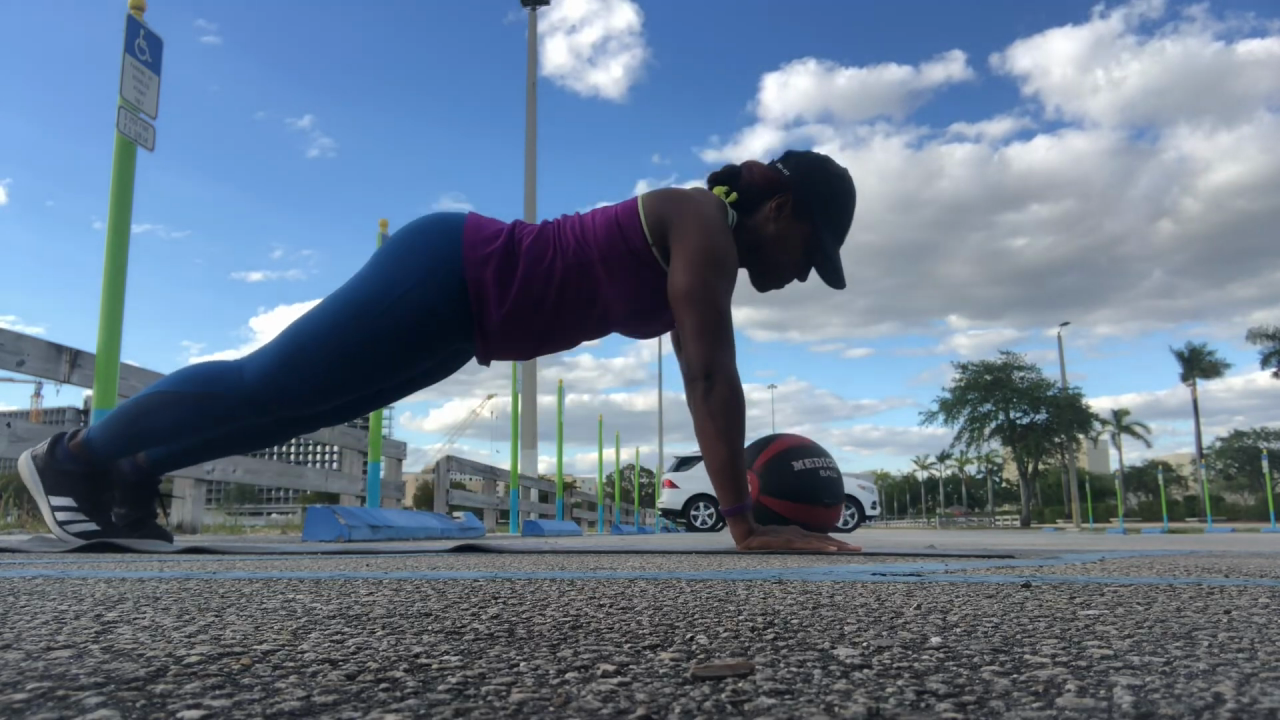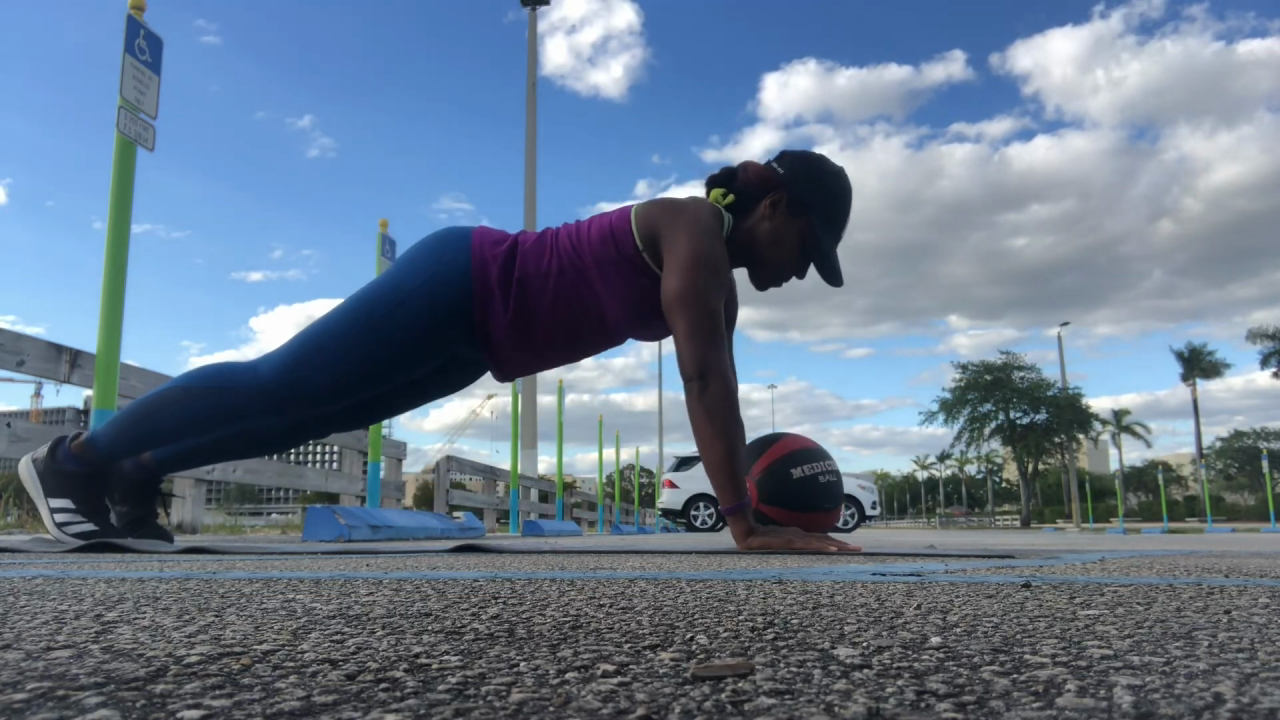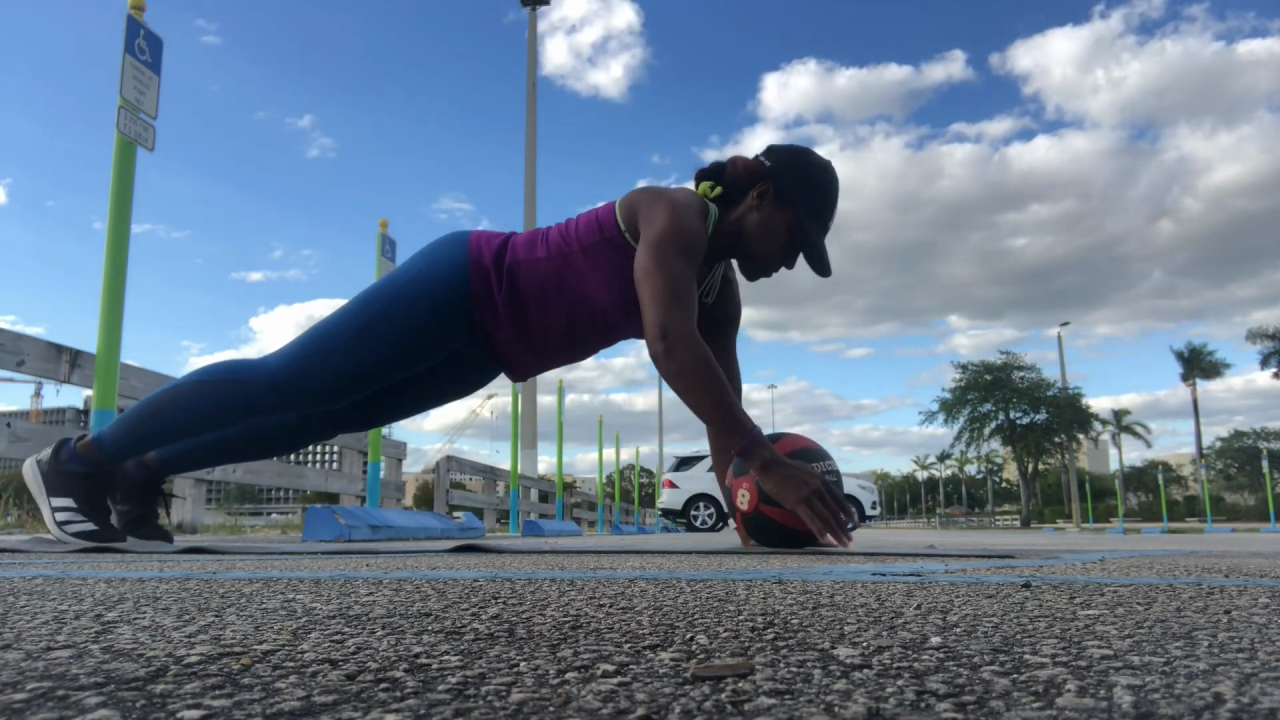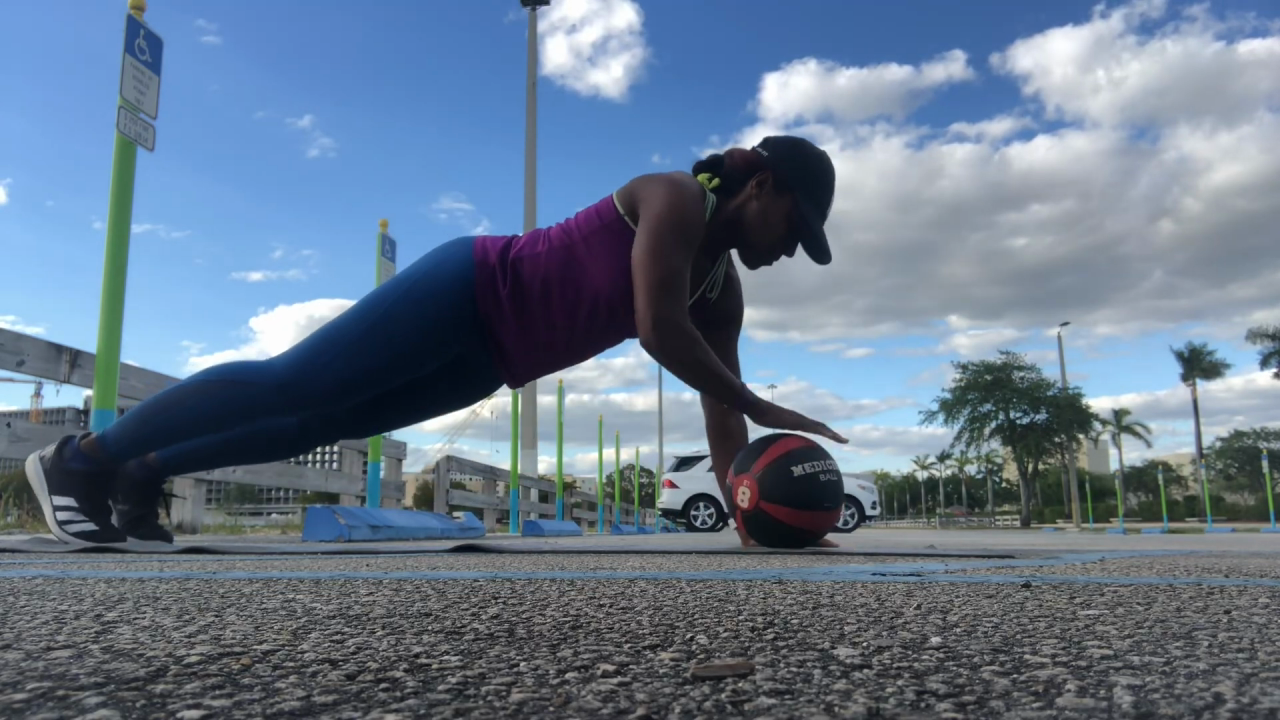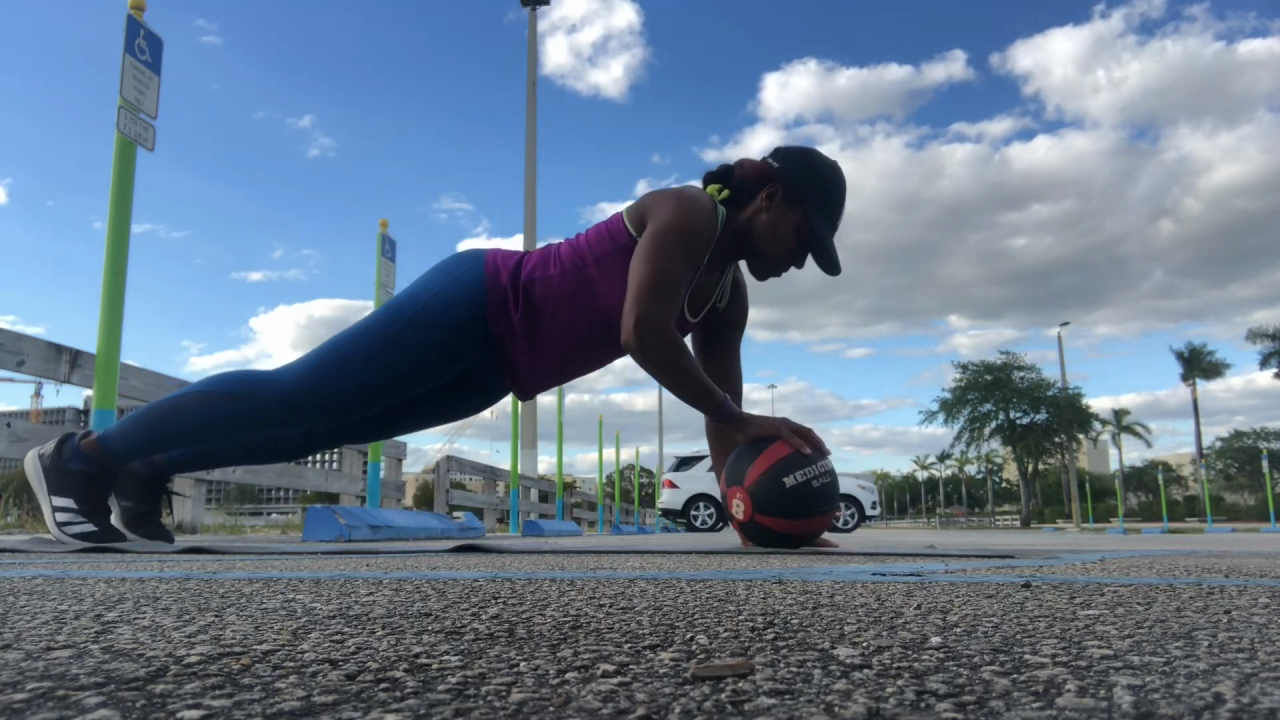
dt=0.2s
person 1, frame 1
left shoulder: (701, 260)
right shoulder: (704, 222)
left elbow: (705, 391)
right elbow: (715, 378)
left wrist: (744, 495)
right wrist: (744, 522)
left hip: (459, 312)
right hip: (444, 275)
left knee: (299, 406)
right knee: (263, 385)
left ankle: (132, 471)
right ankle: (73, 454)
person 1, frame 2
left shoulder: (715, 280)
right shoulder: (694, 228)
left elbow: (714, 397)
right elbow: (705, 379)
left wrist: (749, 501)
right wrist: (744, 521)
left hip: (474, 340)
right hip: (457, 285)
left knee: (311, 413)
right knee: (275, 387)
left ankle: (137, 474)
right ankle: (74, 457)
person 1, frame 3
left shoulder: (717, 283)
right shoulder: (675, 215)
left elbow: (720, 397)
right elbow: (672, 348)
right wrist: (770, 464)
left hip: (478, 350)
right hip: (459, 287)
left knee: (317, 416)
right knee: (279, 385)
left ankle: (139, 474)
right ankle: (78, 460)
person 1, frame 4
left shoulder: (722, 284)
right shoulder: (677, 197)
left elbow: (717, 404)
right elbow: (656, 327)
right wrist: (762, 408)
left hip: (488, 357)
right hip: (466, 293)
left knee: (321, 422)
right knee: (283, 388)
left ankle: (142, 474)
right ankle: (82, 458)
person 1, frame 5
left shoulder: (726, 290)
right shoulder: (686, 212)
left elbow: (720, 406)
right elbow: (643, 337)
right wrist: (738, 417)
left hip: (495, 367)
right hip: (473, 307)
left knee: (323, 427)
right knee: (289, 398)
left ankle: (147, 473)
right ankle: (80, 457)
